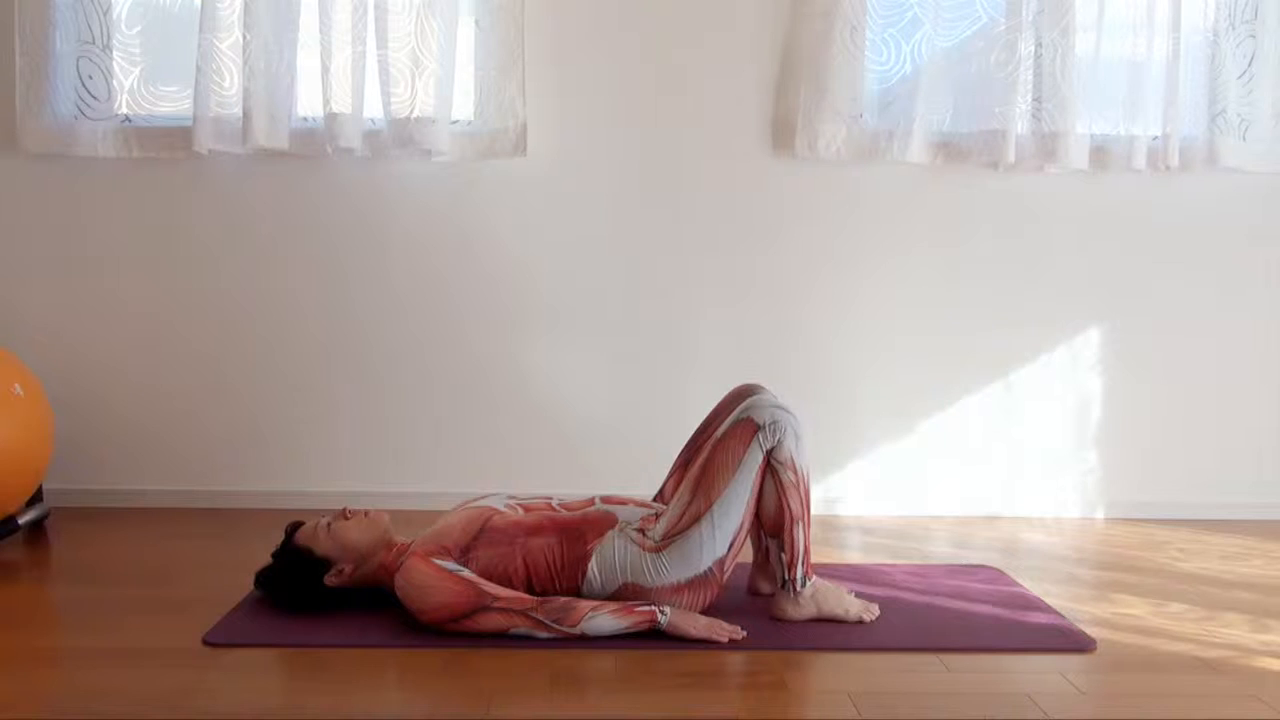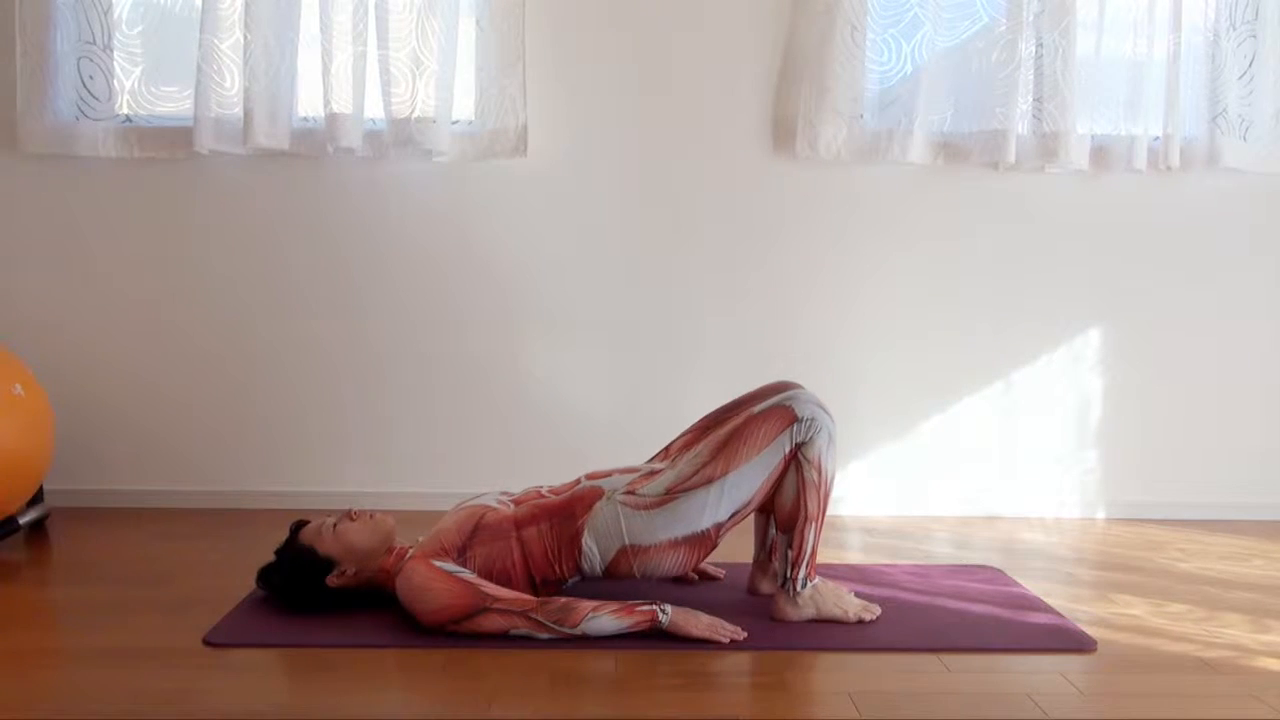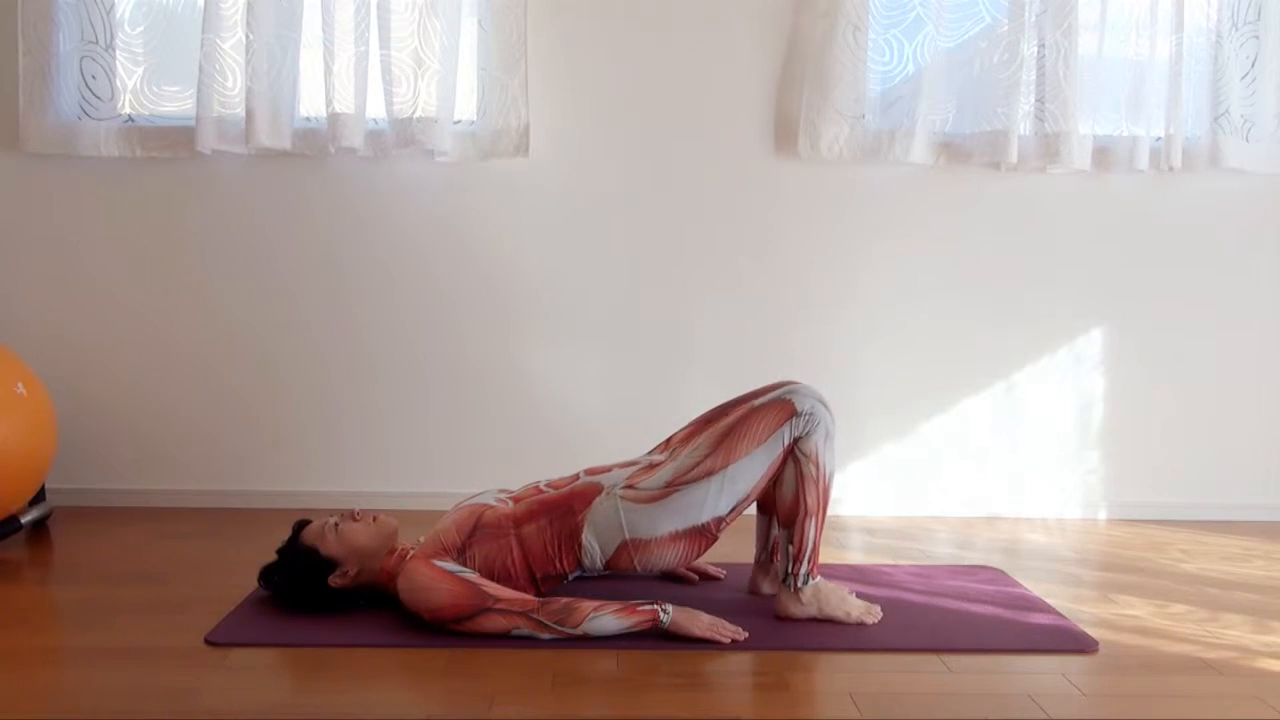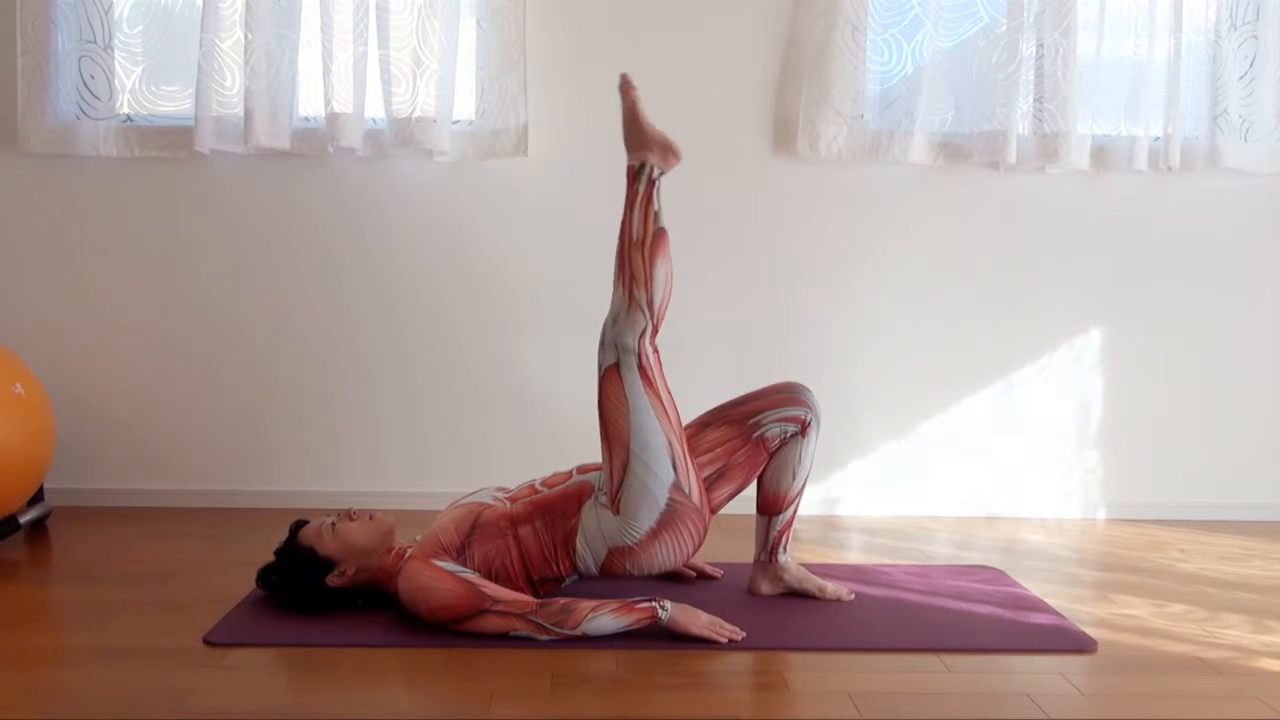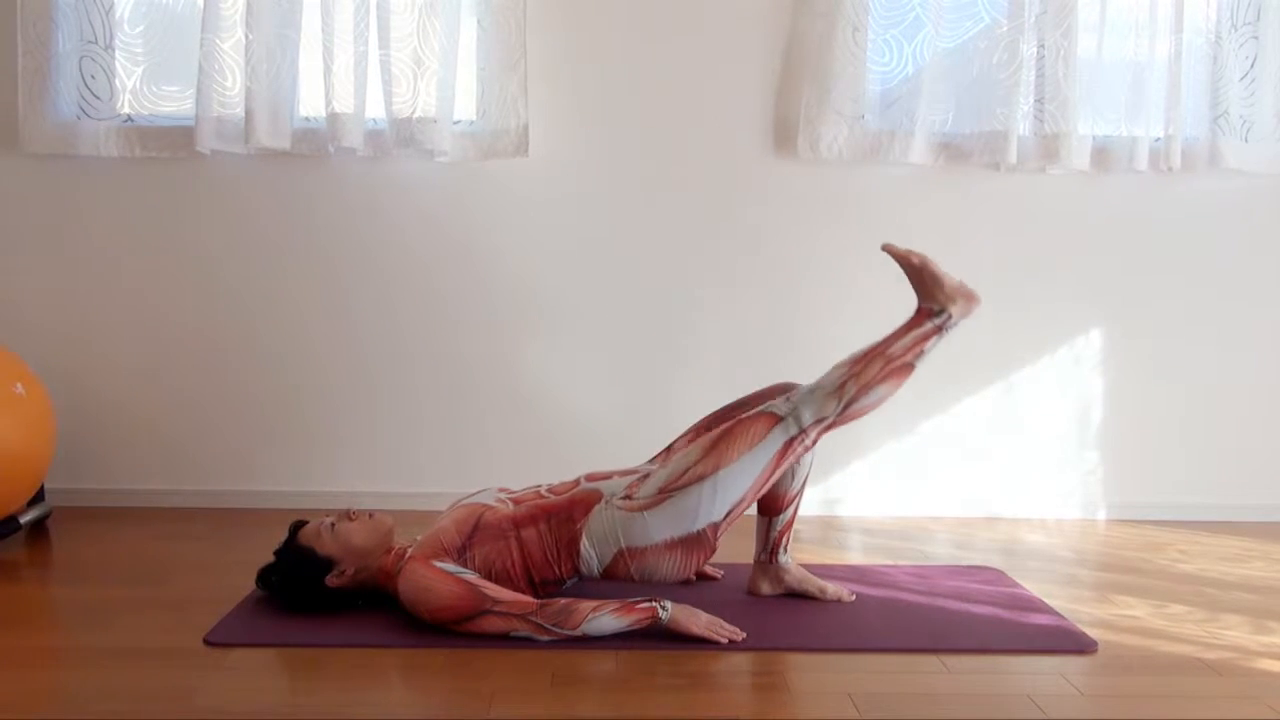
dt=1s
person 1, frame 1
left shoulder: (425, 554)
right shoulder: (420, 586)
right elbow: (541, 616)
left wrist: (653, 516)
right wrist: (665, 615)
left hip: (639, 531)
right hip: (660, 570)
left knee: (749, 401)
right knee: (767, 417)
left ankle: (771, 571)
right ankle: (798, 593)
person 1, frame 2
left shoulder: (424, 558)
right shoulder: (420, 588)
right elbow: (541, 617)
right wrist: (667, 616)
left hip: (628, 501)
right hip: (635, 529)
left knee: (783, 401)
right knee: (804, 415)
left ankle: (771, 571)
right ankle: (799, 593)
person 1, frame 3
left shoulder: (428, 555)
right shoulder: (419, 585)
right elbow: (541, 617)
right wrist: (668, 615)
left hip: (627, 497)
right hip: (632, 526)
left knee: (789, 411)
right knee: (804, 409)
left ankle: (772, 569)
right ankle: (802, 588)
person 1, frame 4
left shoulder: (427, 555)
right shoulder: (419, 586)
right elbow: (538, 618)
right wrist: (664, 611)
left hip: (641, 524)
right hip: (631, 533)
right knee: (625, 341)
left ankle: (773, 567)
person 1, frame 5
left shoulder: (428, 550)
right shoulder: (419, 586)
right elbow: (541, 616)
left wrist: (676, 550)
right wrist: (662, 610)
left hip: (629, 510)
right hip: (625, 532)
left knee: (782, 400)
right knee: (793, 414)
left ankle: (774, 566)
right ankle: (933, 318)
